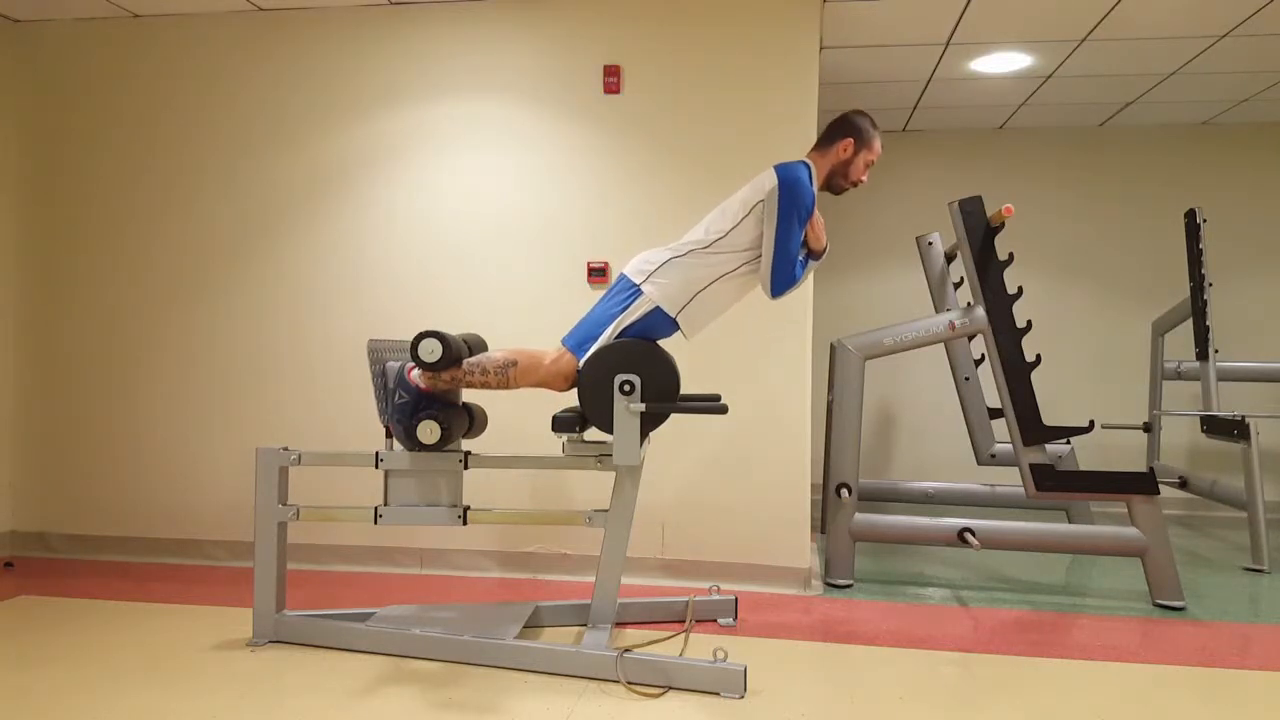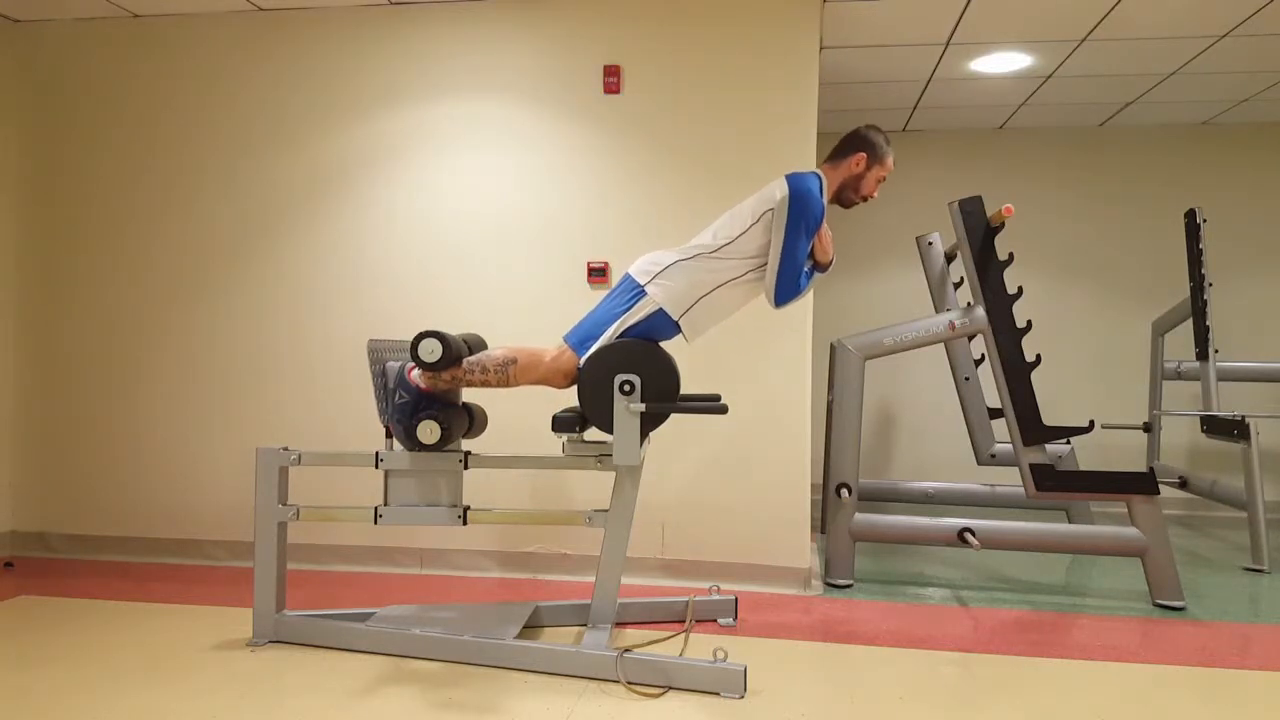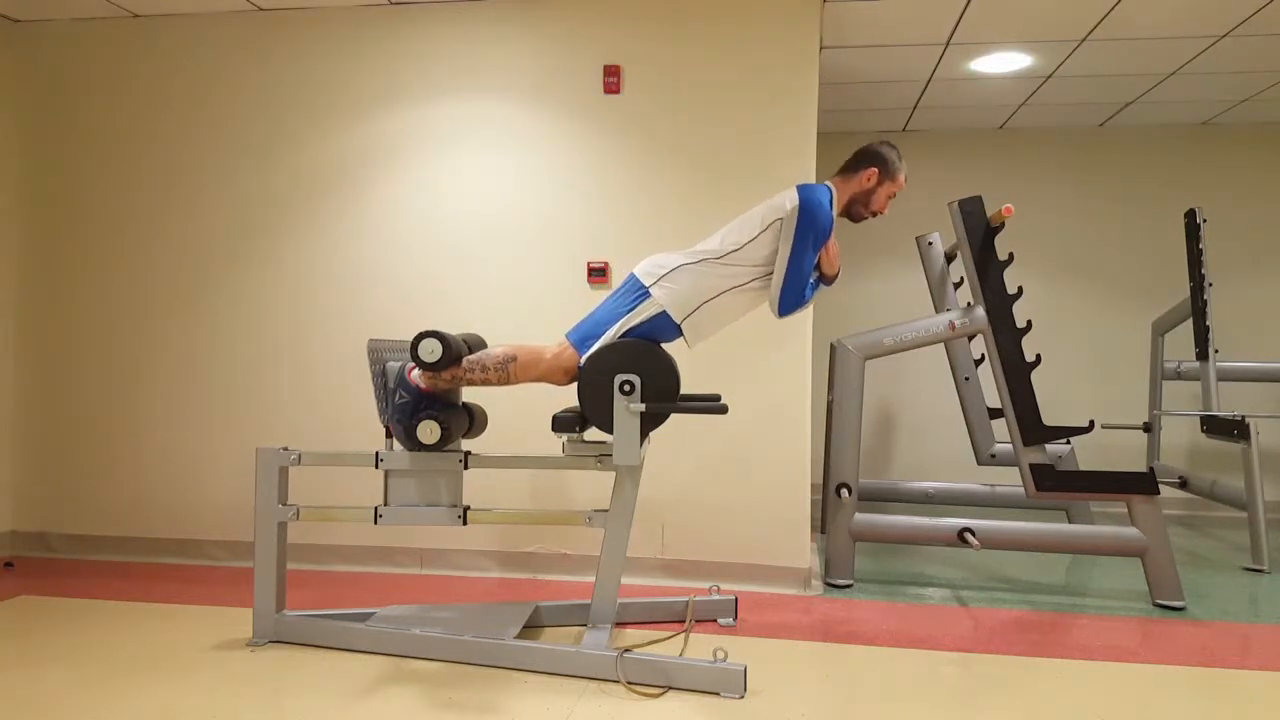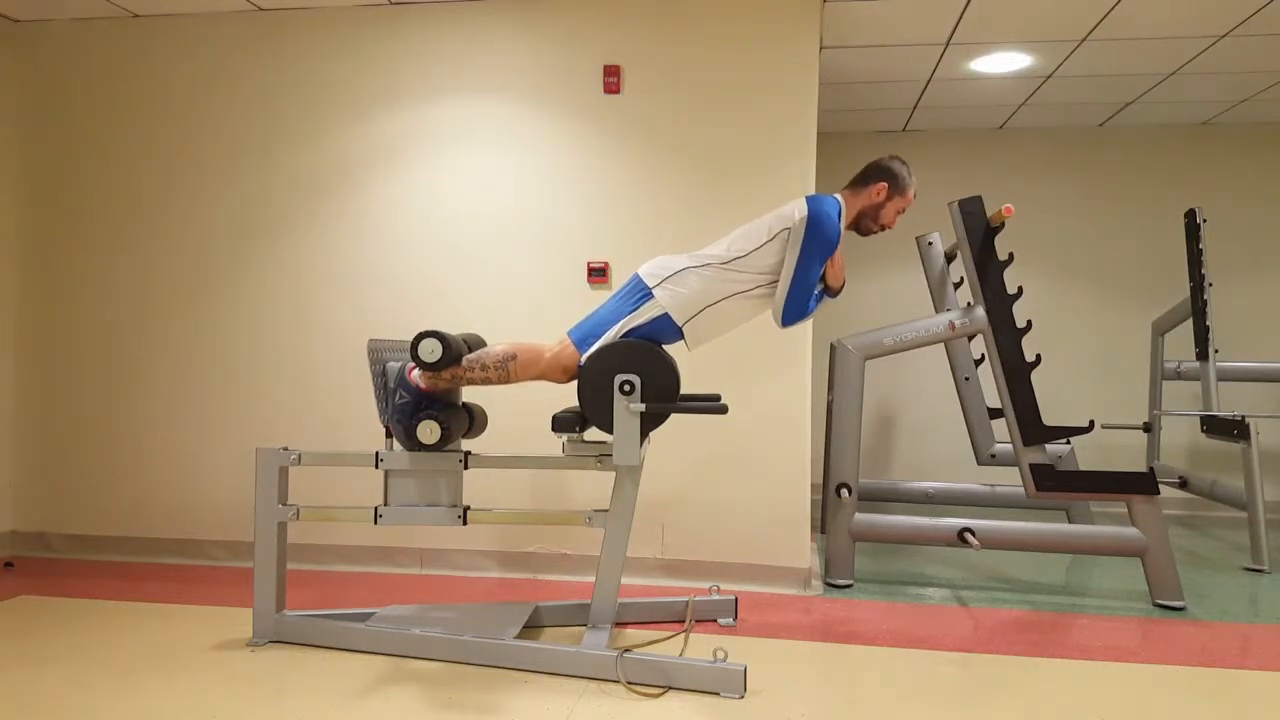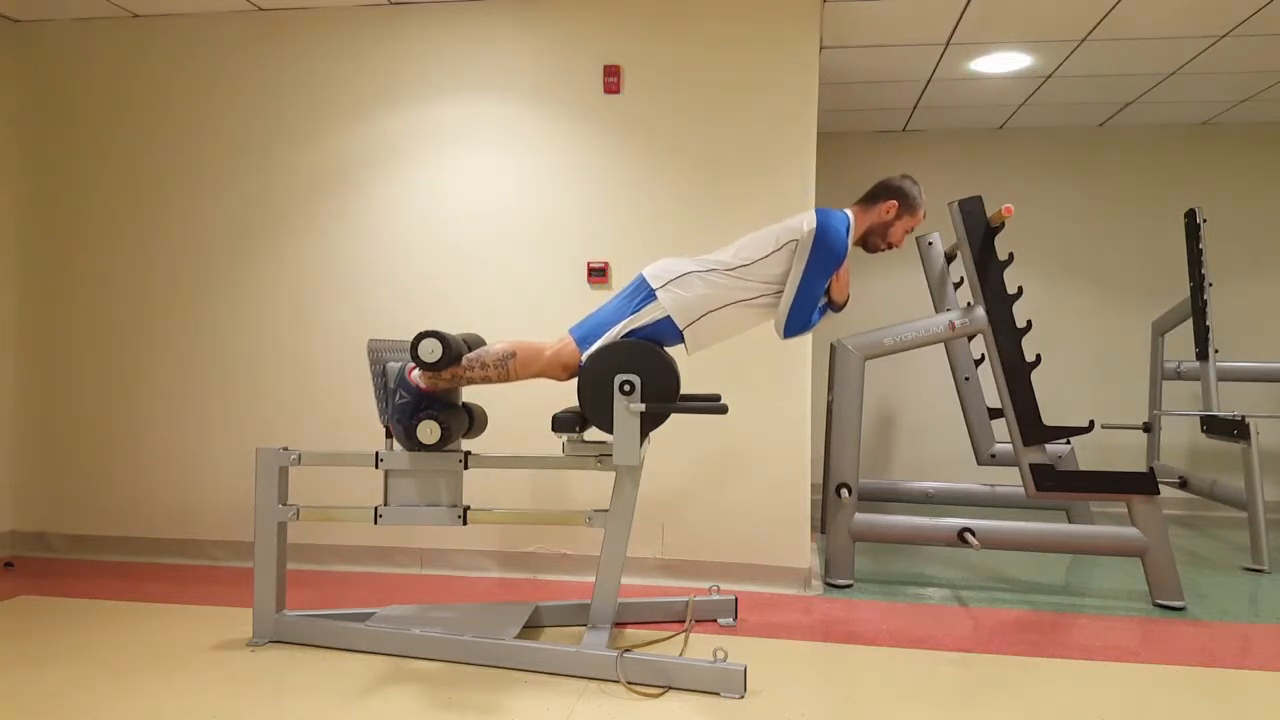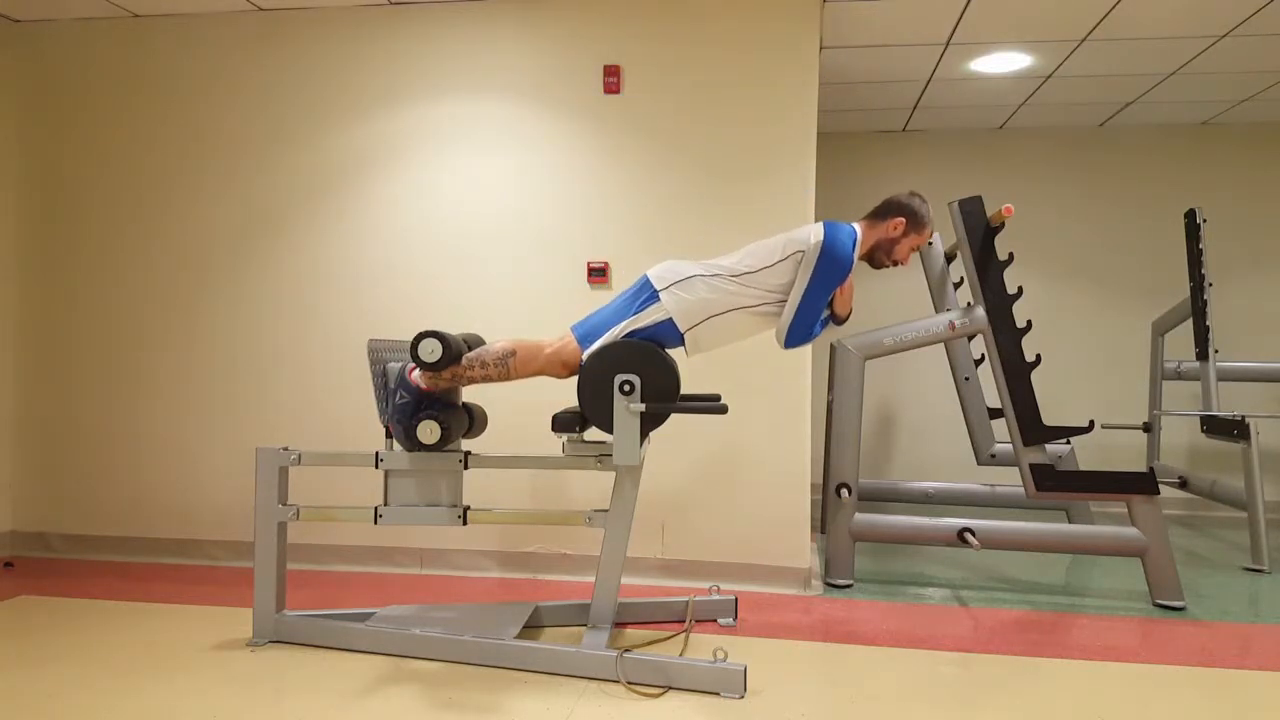
dt=0.3s
person 1, frame 1
left shoulder: (791, 183)
right shoulder: (795, 183)
left elbow: (774, 272)
right elbow: (777, 281)
left wrist: (812, 249)
right wrist: (813, 251)
left hip: (657, 290)
right hip: (657, 293)
left knee: (560, 370)
right knee: (557, 369)
left ankle: (435, 372)
right ankle: (419, 378)
person 1, frame 2
left shoulder: (801, 193)
right shoulder: (806, 194)
left elbow: (779, 281)
right elbow: (781, 291)
left wrist: (818, 260)
right wrist: (819, 263)
left hip: (662, 292)
right hip: (661, 294)
left knee: (559, 367)
right knee: (557, 365)
left ankle: (436, 371)
right ankle: (420, 378)
person 1, frame 3
left shoulder: (810, 204)
right shoulder: (816, 207)
left elbow: (781, 289)
right elbow: (786, 301)
left wrist: (822, 271)
right wrist: (826, 275)
left hip: (665, 291)
right hip: (664, 296)
left knee: (560, 365)
right knee: (556, 363)
left ankle: (438, 370)
right ankle: (421, 377)
person 1, frame 4
left shoulder: (817, 214)
right shoulder: (824, 219)
left elbow: (786, 299)
right elbow: (789, 312)
left wrist: (826, 284)
right wrist: (831, 287)
left hip: (667, 294)
right hip: (667, 298)
left knee: (561, 364)
right knee: (556, 360)
left ankle: (435, 371)
right ankle: (421, 378)
person 1, frame 5
left shoulder: (825, 228)
right shoulder: (833, 233)
left elbow: (785, 308)
right elbow: (790, 323)
left wrist: (830, 297)
right wrist: (835, 300)
left hip: (670, 294)
right hip: (670, 301)
left knee: (560, 361)
right knee: (555, 358)
left ankle: (439, 368)
right ankle: (421, 377)
person 1, frame 6
left shoulder: (831, 240)
right shoulder: (839, 247)
left elbow: (786, 319)
right elbow: (791, 333)
left wrist: (834, 307)
right wrist: (837, 312)
left hip: (673, 296)
right hip: (672, 304)
left knee: (560, 361)
right knee: (556, 356)
left ankle: (440, 369)
right ankle: (421, 378)
